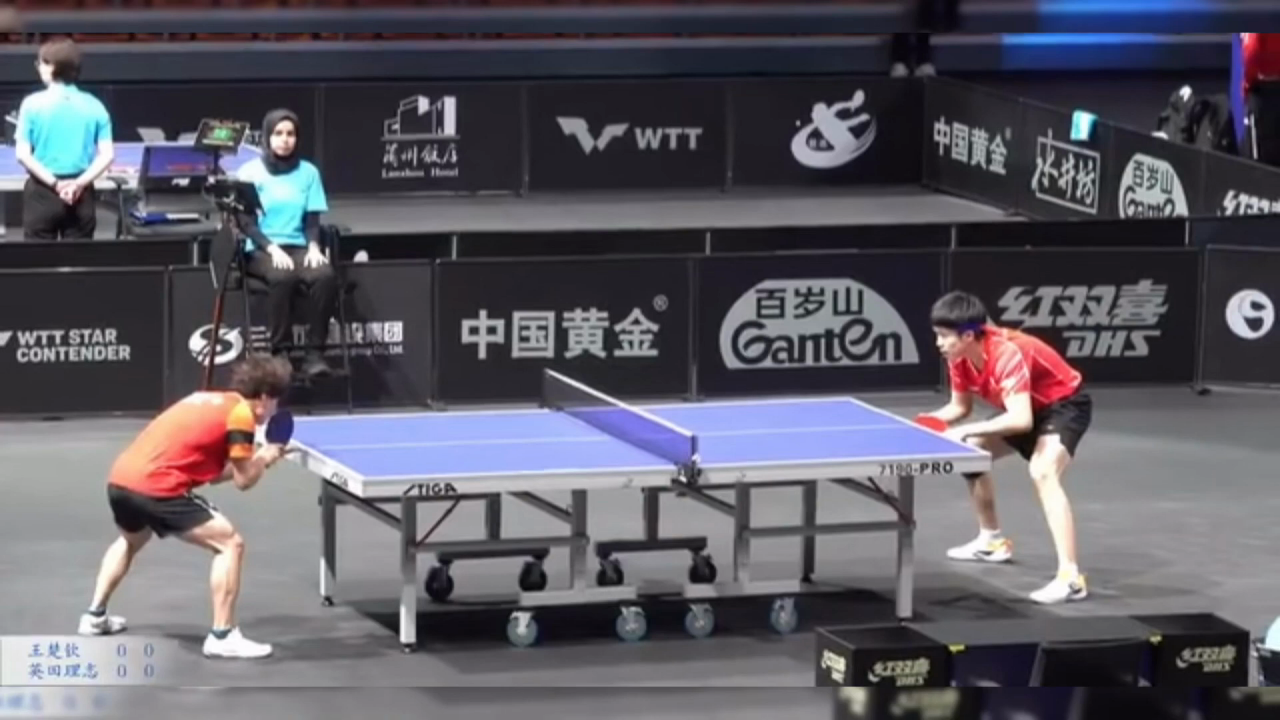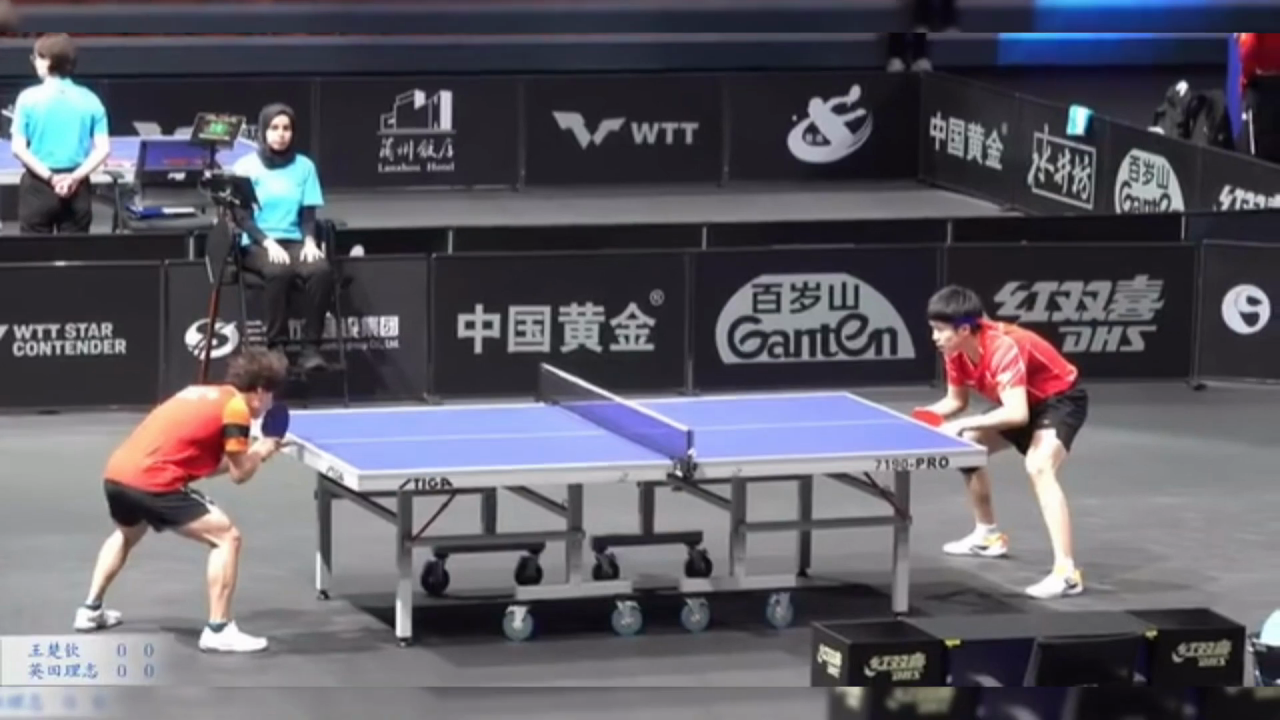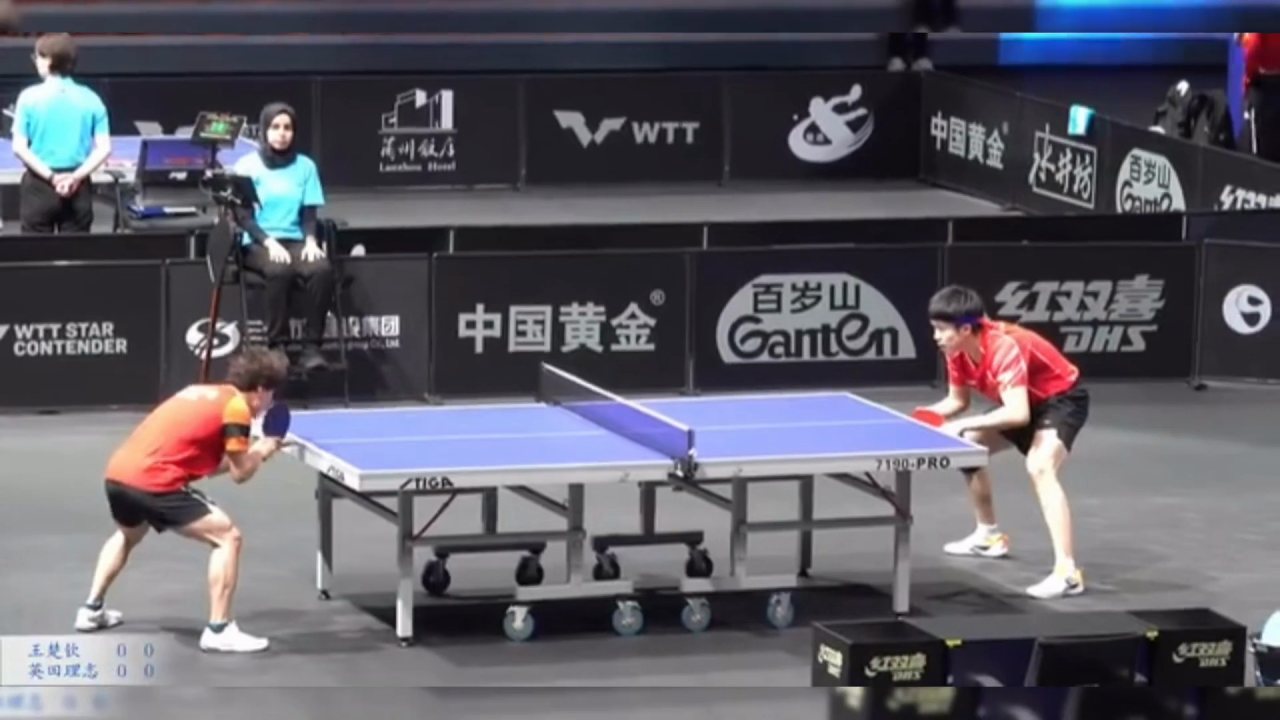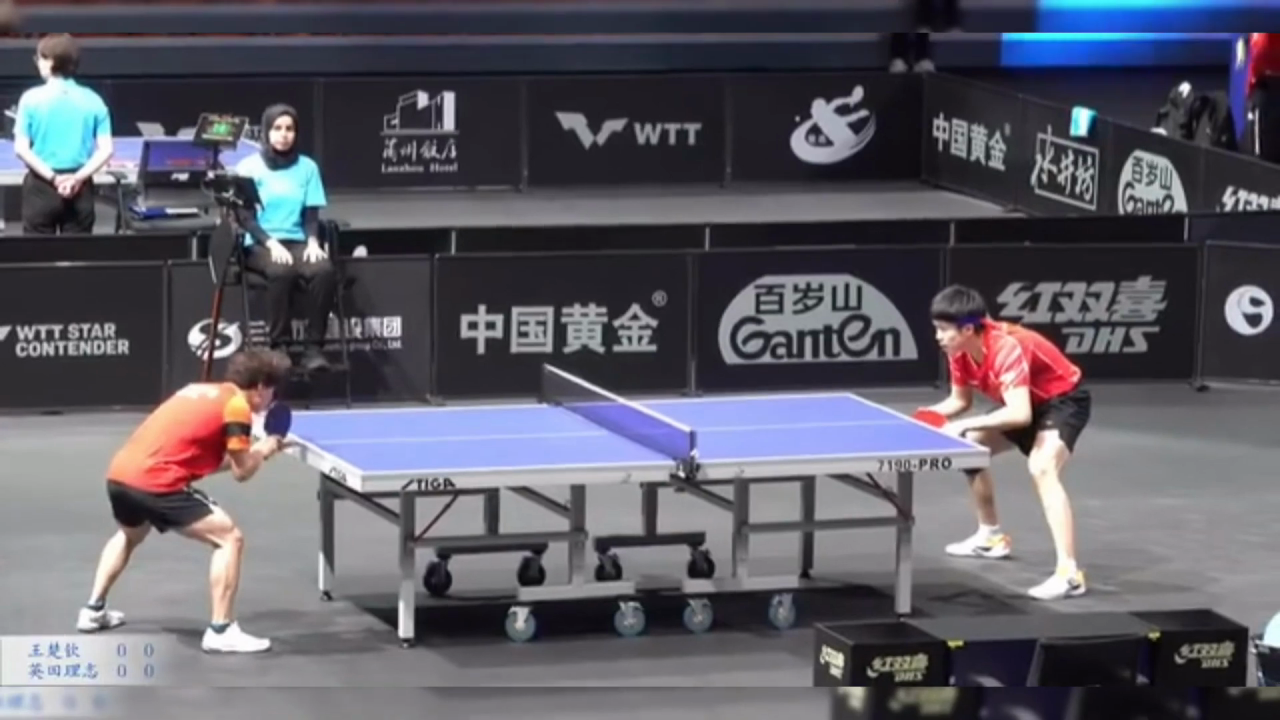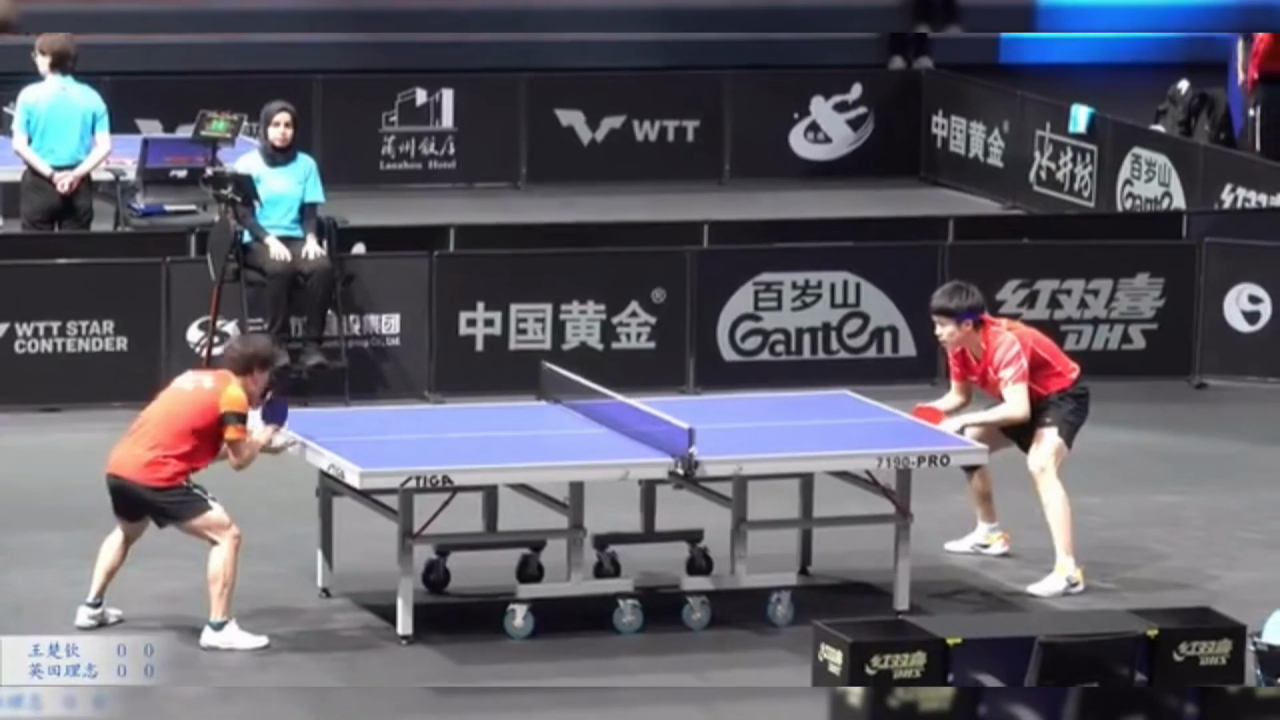
dt=0.1s
person 1, frame 1
left shoulder: (1007, 353)
right shoulder: (960, 355)
left elbow: (1021, 420)
right elbow: (960, 406)
left wrist: (966, 430)
left hip: (1065, 404)
right hip: (1028, 406)
left knee: (1042, 472)
left ankle: (1070, 577)
right ankle: (992, 540)
person 1, frame 2
left shoulder: (1003, 347)
right shoulder: (957, 350)
left elbow: (1017, 413)
right elbow: (956, 400)
left wrist: (963, 424)
left hip: (1061, 399)
right hip: (1024, 401)
left knee: (1039, 467)
left ankle: (1066, 572)
right ankle: (988, 535)
person 1, frame 3
left shoulder: (1004, 347)
right shoulder: (958, 350)
left elbow: (1018, 414)
right elbow: (957, 399)
left wrist: (964, 424)
right wrist: (928, 415)
left hip: (1062, 399)
right hip: (1025, 401)
left knee: (1039, 467)
left ankle: (1067, 572)
right ankle: (990, 536)
person 1, frame 4
left shoulder: (1007, 348)
right shoulder: (960, 351)
left elbow: (1020, 414)
right elbow: (960, 399)
left wrist: (965, 425)
right wrist: (930, 415)
left hip: (1064, 400)
right hip: (1027, 402)
left knee: (1041, 468)
left ankle: (1069, 573)
right ankle: (991, 537)
person 1, frame 5
left shoulder: (1005, 343)
right shoulder: (960, 346)
left elbow: (1018, 411)
right elbow: (959, 395)
left wrist: (964, 420)
right wrist: (930, 410)
left hip: (1062, 397)
right hip: (1026, 399)
left knee: (1040, 465)
left ankle: (1067, 571)
right ankle: (990, 534)
person 2, frame 1
left shoulder: (208, 400)
right shoulder: (240, 414)
right elbow: (244, 480)
left wrist: (258, 459)
right wrist: (266, 456)
left hip: (120, 479)
right hip: (156, 488)
left knee: (130, 542)
right knee: (230, 544)
left ankle: (95, 616)
right ankle: (222, 636)
person 2, frame 2
left shoulder: (203, 394)
right shoulder: (236, 408)
right elbow: (240, 474)
left wrist: (253, 452)
right wrist: (262, 450)
left hip: (116, 474)
right hip: (152, 483)
left knee: (126, 535)
right knee: (227, 538)
left ankle: (91, 610)
right ankle: (218, 630)
person 2, frame 3
left shoulder: (202, 393)
right shoulder: (236, 408)
right elbow: (240, 473)
left wrist: (252, 452)
right wrist: (262, 449)
left hip: (117, 474)
right hip: (153, 483)
left knee: (127, 536)
right knee: (228, 537)
left ankle: (92, 609)
right ankle: (219, 630)
person 2, frame 4
left shoulder: (201, 392)
right shoulder: (237, 406)
right elbow: (242, 471)
left wrist: (254, 451)
right wrist: (264, 448)
left hip: (119, 474)
right hip: (155, 483)
left knee: (129, 535)
right knee: (230, 538)
left ankle: (93, 610)
right ankle: (220, 631)
person 2, frame 5
left shoulder: (195, 378)
right shoulder: (233, 395)
right elbow: (239, 460)
left wrist: (254, 443)
right wrist: (263, 437)
left hip: (119, 467)
right hip: (155, 477)
left knee: (126, 532)
right knee: (227, 535)
left ankle: (92, 607)
right ankle: (218, 628)
person 3, frame 1
left shoulder: (308, 172)
right shoulder: (250, 172)
left elbow: (312, 218)
right elbow: (245, 221)
left wrist: (313, 246)
right wrist: (272, 248)
left hip: (298, 247)
right hip: (261, 249)
left knee: (325, 276)
right knee: (283, 277)
left ankle: (314, 352)
right ankle: (279, 352)
person 3, frame 2
left shoulder: (304, 166)
right shoulder: (246, 166)
left elbow: (308, 212)
right elbow: (241, 216)
left wrist: (309, 241)
right wrist: (268, 242)
left hip: (294, 241)
right hip: (257, 244)
left knee: (321, 270)
right knee: (279, 271)
left ankle: (311, 346)
right ankle: (275, 346)
person 3, frame 3
left shoulder: (305, 166)
right shoulder: (246, 165)
left elbow: (309, 212)
right elbow: (242, 215)
left wrist: (311, 240)
right wrist: (269, 242)
left hip: (295, 241)
right hip: (258, 244)
left knee: (322, 270)
right knee: (280, 271)
left ankle: (312, 346)
right ankle: (276, 346)
person 3, frame 4
left shoulder: (307, 167)
right shoulder: (248, 166)
left elbow: (311, 213)
right elbow: (244, 216)
left wrist: (312, 242)
right wrist: (271, 243)
left hip: (297, 242)
right hip: (260, 244)
left knee: (324, 271)
right knee: (282, 272)
left ankle: (313, 347)
right ankle: (278, 346)
person 3, frame 5
left shoulder: (306, 164)
right shoulder: (247, 164)
left elbow: (310, 210)
right elbow: (243, 213)
left wrist: (311, 239)
right wrist: (270, 240)
left hip: (295, 239)
right hip: (259, 241)
left knee: (322, 268)
right knee: (280, 270)
left ankle: (312, 344)
right ankle: (277, 344)
person 4, frame 1
left shoulder: (33, 104)
right shoulder: (94, 105)
left elbow: (23, 155)
right elbow: (107, 155)
left wrist: (54, 184)
right wrist: (79, 184)
left hip: (42, 193)
right hip: (81, 194)
person 4, frame 2
left shoulder: (29, 97)
right shoulder: (89, 99)
left elbow: (18, 148)
right elbow: (103, 149)
left wrist: (50, 177)
right wrist: (75, 177)
left hip: (38, 187)
right hip: (77, 187)
person 4, frame 3
left shoulder: (29, 97)
right shoulder: (91, 98)
left elbow: (19, 148)
right elbow: (104, 148)
left wrist: (51, 177)
right wrist: (76, 177)
left hip: (39, 186)
right hip: (78, 187)
person 4, frame 4
left shoulder: (32, 98)
right shoulder: (92, 100)
left elbow: (21, 149)
right elbow: (106, 149)
left wrist: (53, 178)
right wrist: (78, 178)
left hip: (41, 187)
right hip: (80, 188)
person 4, frame 5
left shoulder: (30, 95)
right shoulder: (91, 96)
left elbow: (19, 146)
right elbow: (104, 147)
left wrist: (51, 175)
right wrist: (76, 175)
left hip: (39, 184)
right hip: (78, 185)
